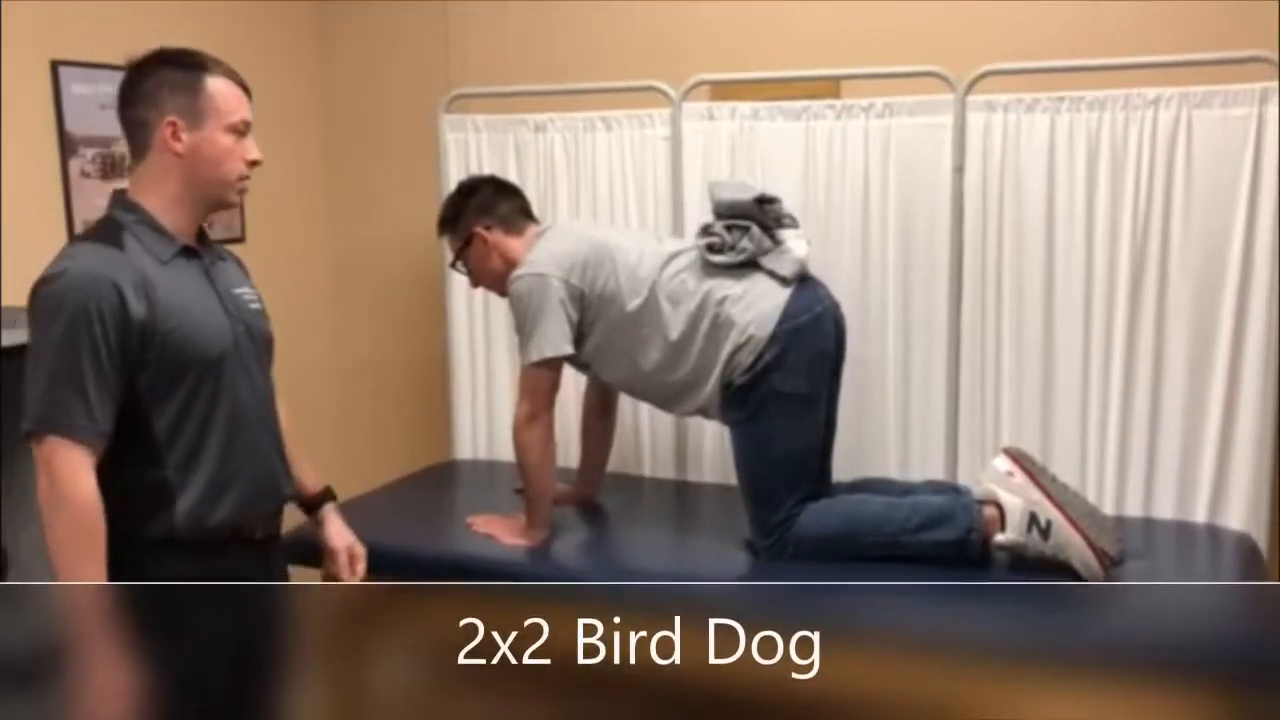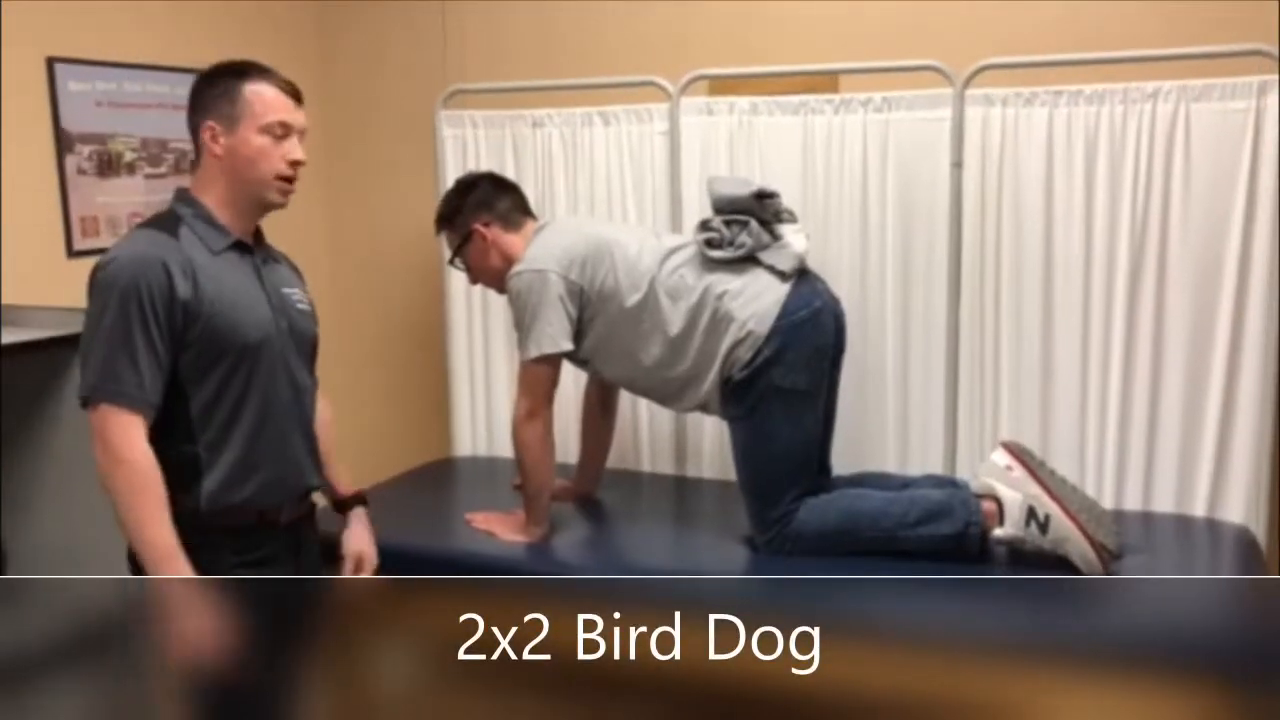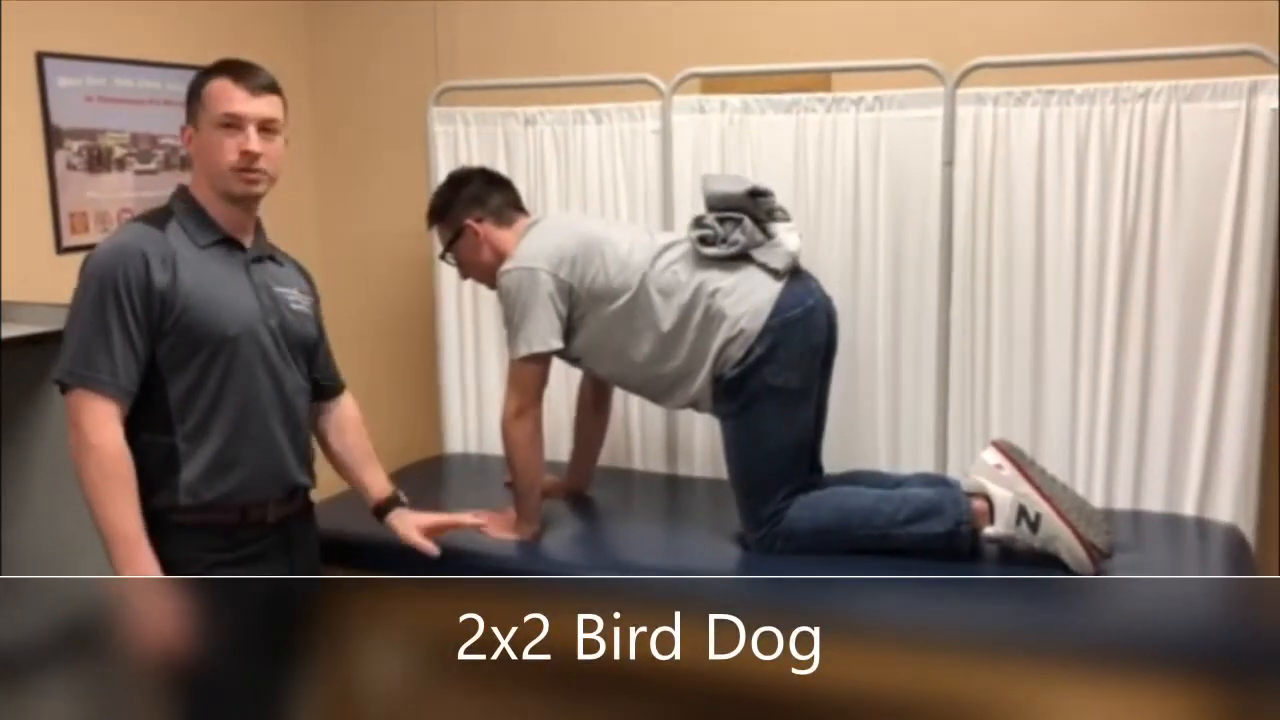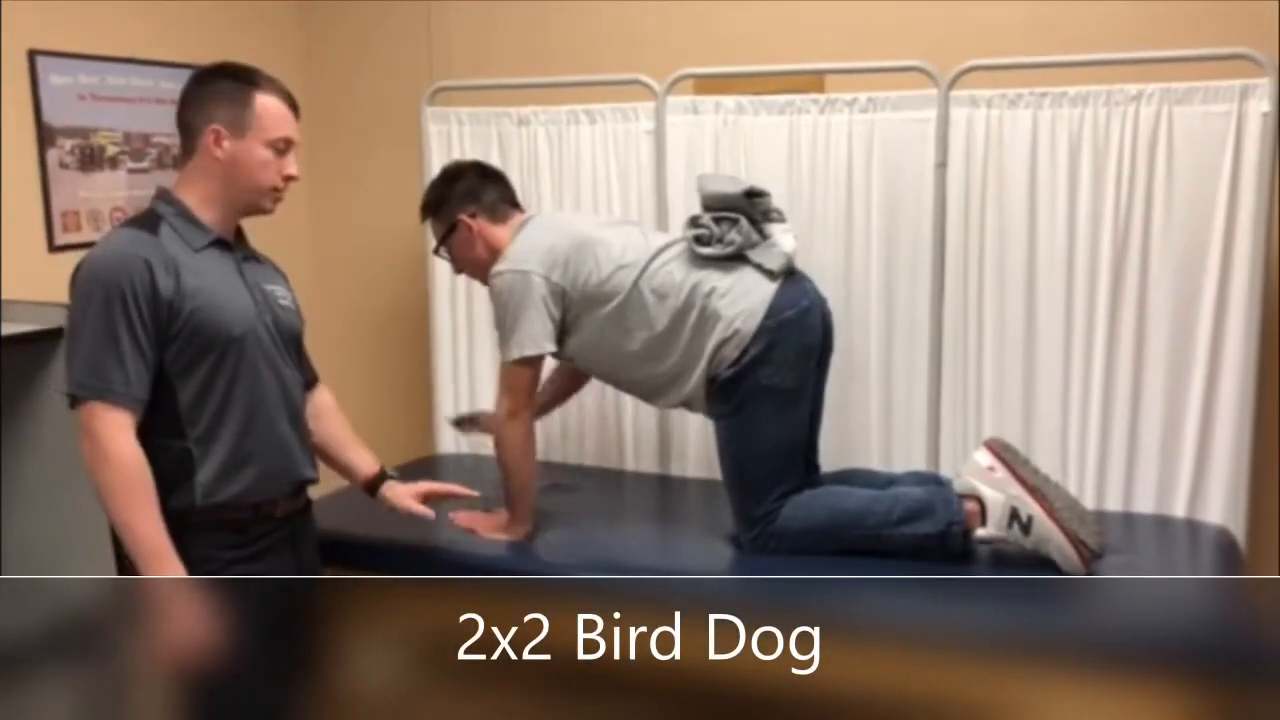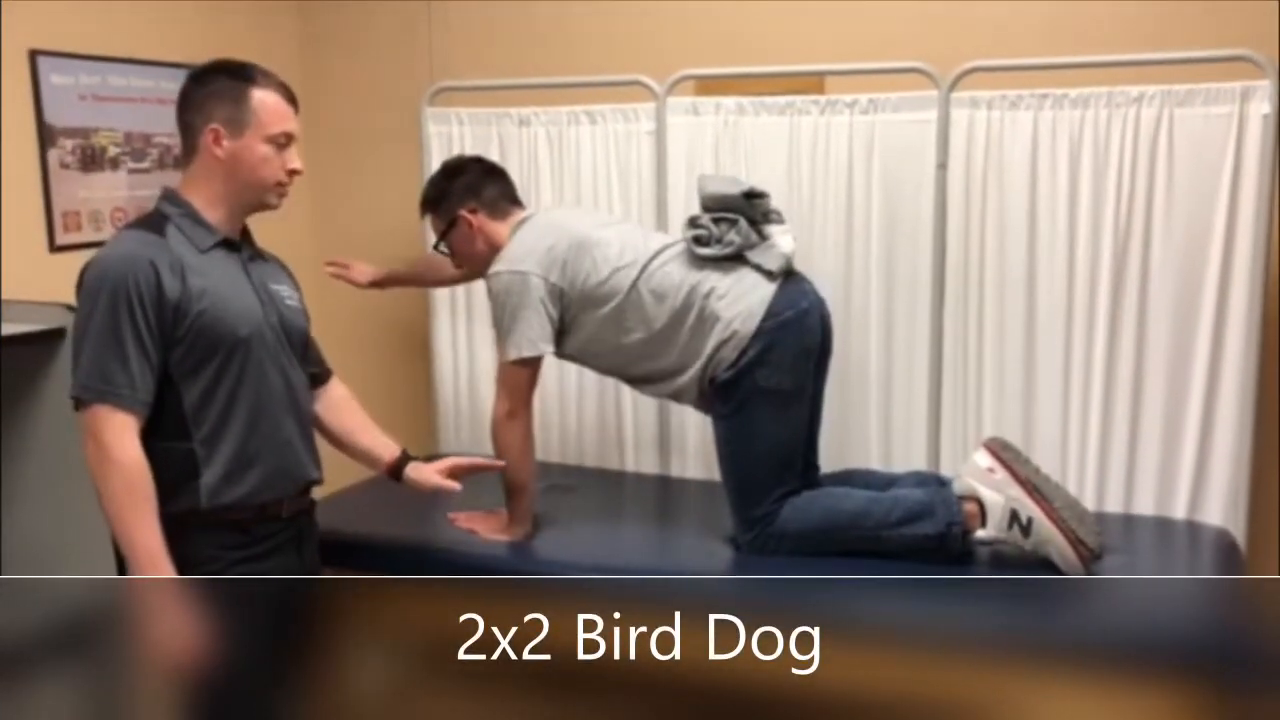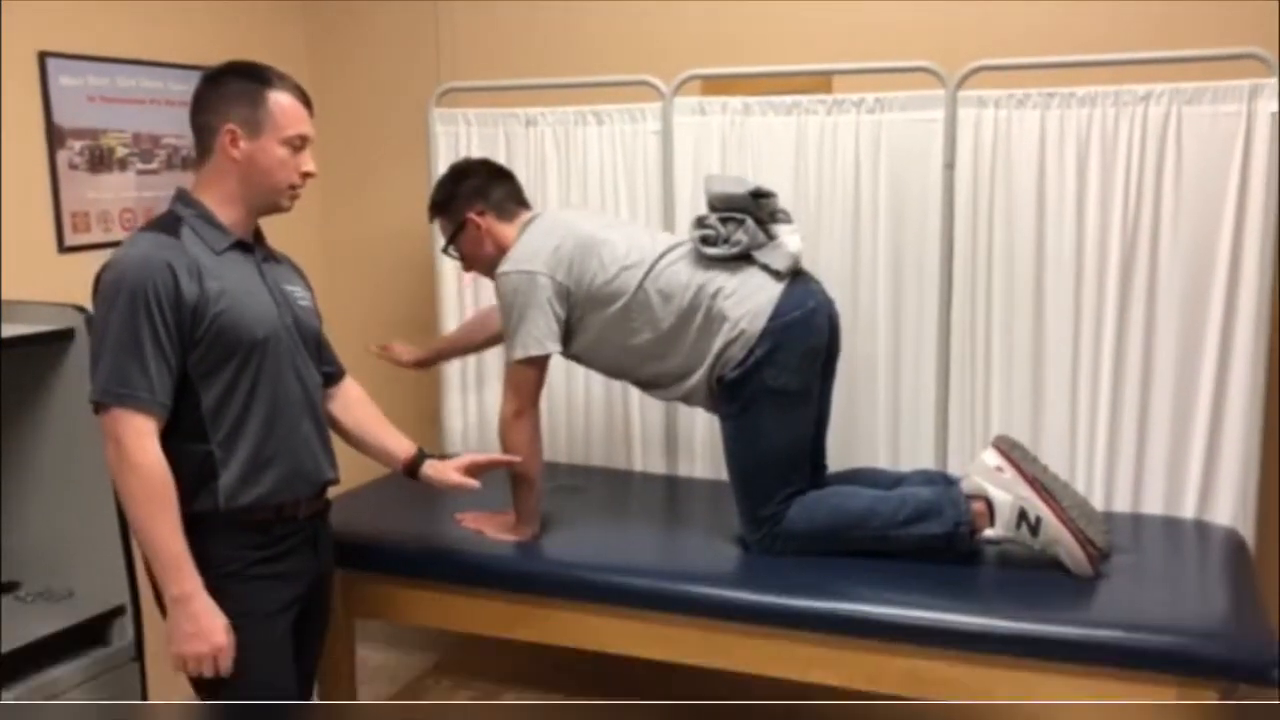
dt=0.7s
person 1, frame 1
left shoulder: (537, 276)
right shoulder: (572, 253)
left elbow: (533, 416)
right elbow: (603, 386)
left wrist: (533, 524)
right wrist: (582, 488)
left hip: (770, 343)
right hip: (798, 314)
left knee: (783, 535)
right knee: (800, 505)
left ankle: (995, 520)
right ankle: (989, 496)
person 1, frame 2
left shoulder: (538, 274)
right shoulder: (572, 248)
left elbow: (533, 412)
right elbow: (603, 383)
left wrist: (533, 519)
right wrist: (582, 484)
left hip: (769, 338)
right hip: (797, 309)
left knee: (784, 528)
right knee: (799, 495)
left ankle: (995, 514)
right ankle: (990, 490)
person 1, frame 3
left shoulder: (526, 270)
right shoulder: (562, 246)
left elbow: (521, 410)
right elbow: (598, 379)
left wrist: (523, 519)
right wrist: (573, 480)
left hip: (761, 336)
right hip: (790, 308)
left knee: (774, 526)
right knee: (790, 494)
left ankle: (984, 513)
right ankle: (978, 489)
person 1, frame 4
left shoulder: (517, 272)
right shoulder: (555, 238)
left elbow: (515, 412)
right elbow: (577, 361)
left wrist: (516, 520)
right wrist: (507, 419)
left hip: (756, 340)
right hip: (785, 308)
left knee: (768, 525)
right knee: (789, 492)
left ankle: (975, 513)
right ankle: (971, 490)
person 1, frame 5
left shoulder: (519, 273)
right shoulder: (540, 234)
left elbow: (511, 413)
right elbow: (468, 267)
left wrist: (516, 519)
right wrist: (381, 277)
left hip: (750, 342)
right hip: (783, 307)
left knee: (766, 526)
right knee: (787, 495)
left ankle: (974, 513)
right ankle: (967, 485)
person 1, frame 6
left shoulder: (525, 269)
right shoulder: (553, 235)
left elbow: (520, 412)
right elbow: (504, 322)
left wrist: (522, 520)
right wrist: (425, 355)
left hip: (759, 340)
right hip: (790, 307)
left knee: (774, 524)
right knee: (793, 493)
left ankle: (984, 513)
right ankle: (975, 485)
person 2, frame 1
left shoulder: (225, 268)
right shoulder: (93, 280)
right elbow: (66, 471)
left wrist: (321, 507)
right wrist: (96, 640)
left hip: (256, 563)
right hip: (173, 582)
person 2, frame 2
left shoulder: (282, 273)
right shoulder: (145, 266)
right elbow: (120, 438)
left wrist: (351, 509)
left hip: (293, 544)
right hip: (206, 561)
person 2, frame 3
left shoulder: (290, 276)
right shoulder: (135, 260)
left elbow: (330, 403)
right elbow: (95, 424)
left wrist: (390, 506)
right wrist: (140, 574)
left hip: (291, 542)
right hip: (198, 555)
person 2, frame 4
left shoulder: (264, 272)
right shoulder: (129, 264)
right elbow: (107, 435)
left wrist: (378, 481)
right wrist: (169, 586)
left hip: (291, 541)
right hip: (204, 557)
person 2, frame 5
left shoulder: (270, 271)
right shoulder: (136, 266)
left elbow: (319, 388)
right elbow: (112, 438)
left wrist: (402, 465)
right wrist: (161, 595)
left hip: (294, 541)
right hip: (210, 558)
person 2, frame 6
left shoulder: (281, 270)
right shoulder: (152, 269)
left elbow: (333, 388)
right elbow: (132, 444)
left wrist: (420, 463)
right wrist: (185, 598)
left hip: (306, 541)
right hip: (230, 558)
left knee: (290, 705)
